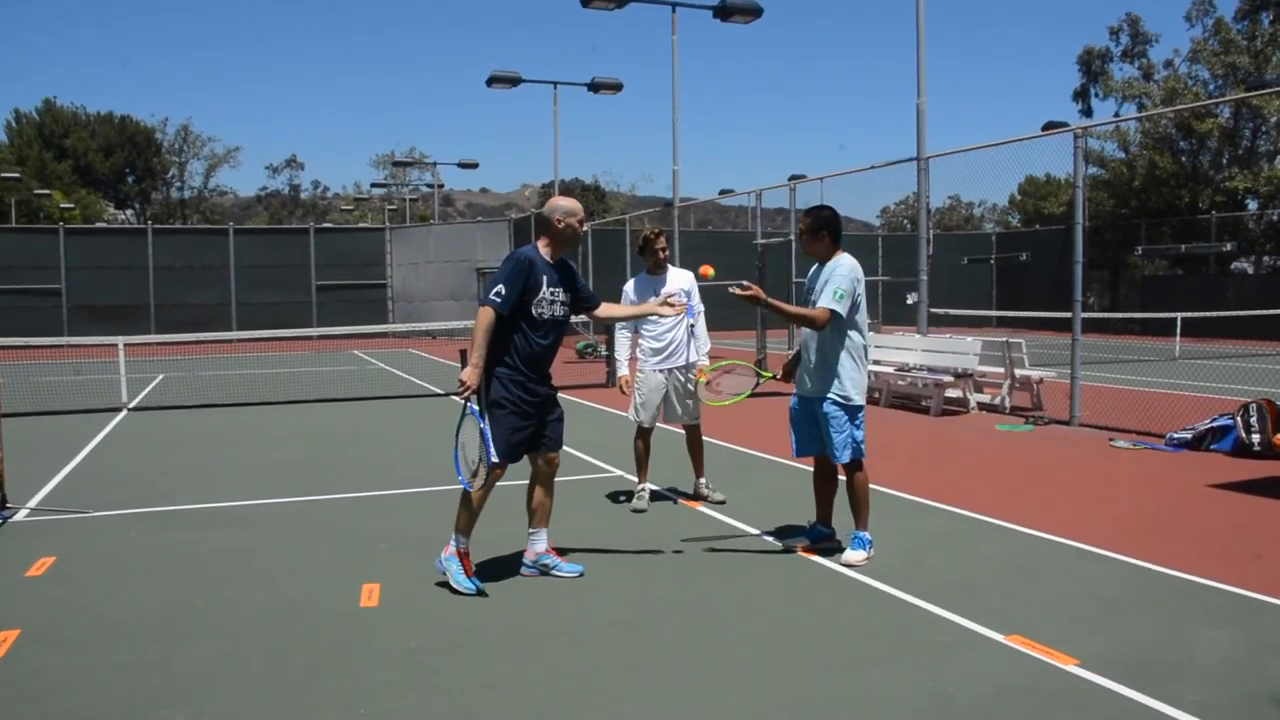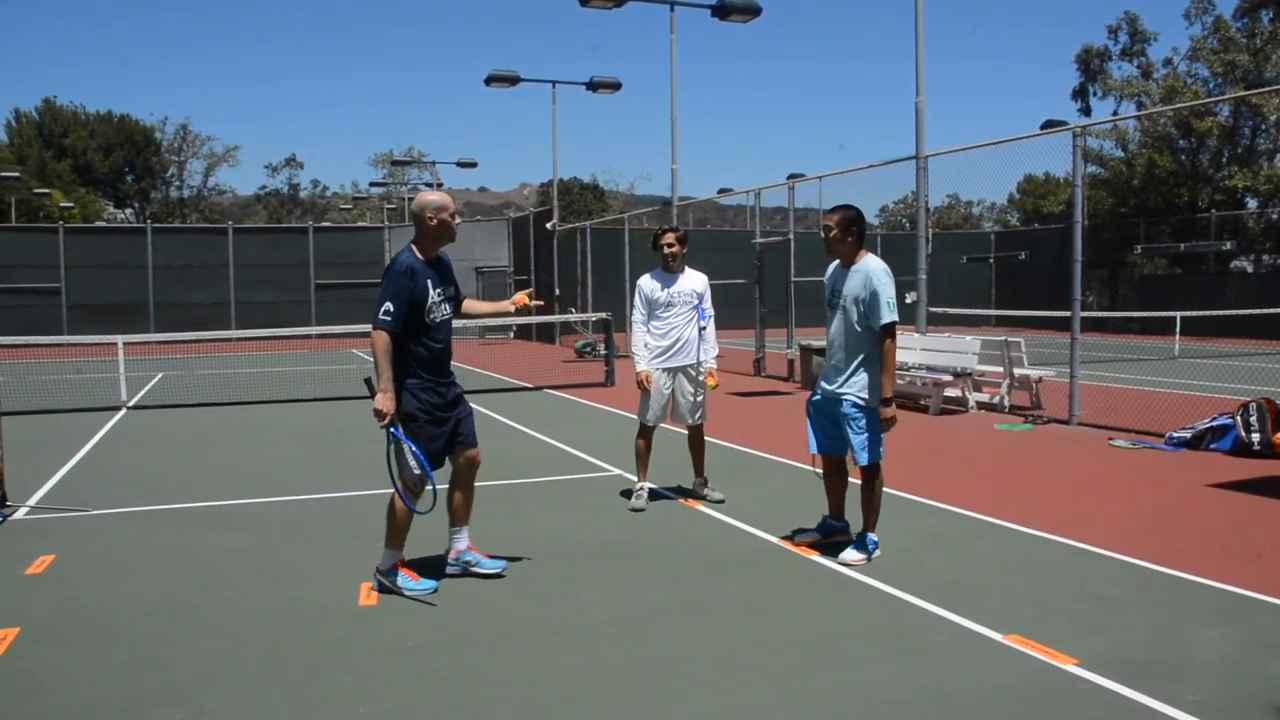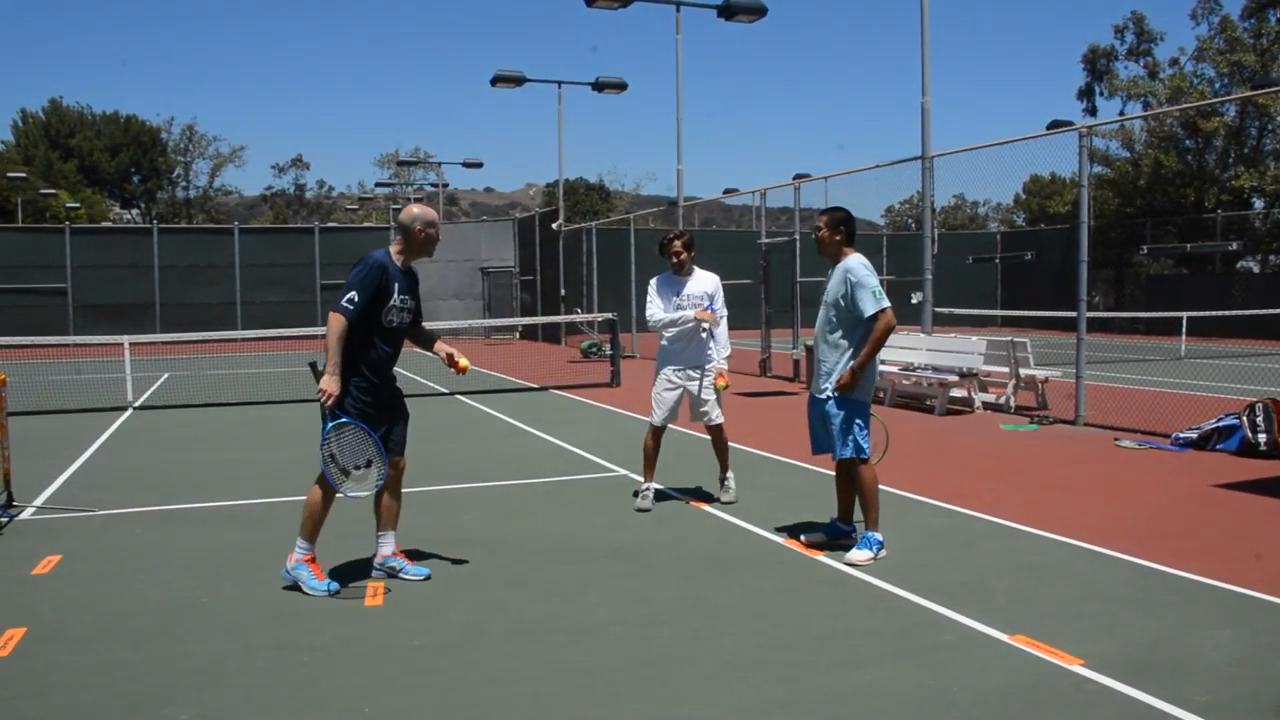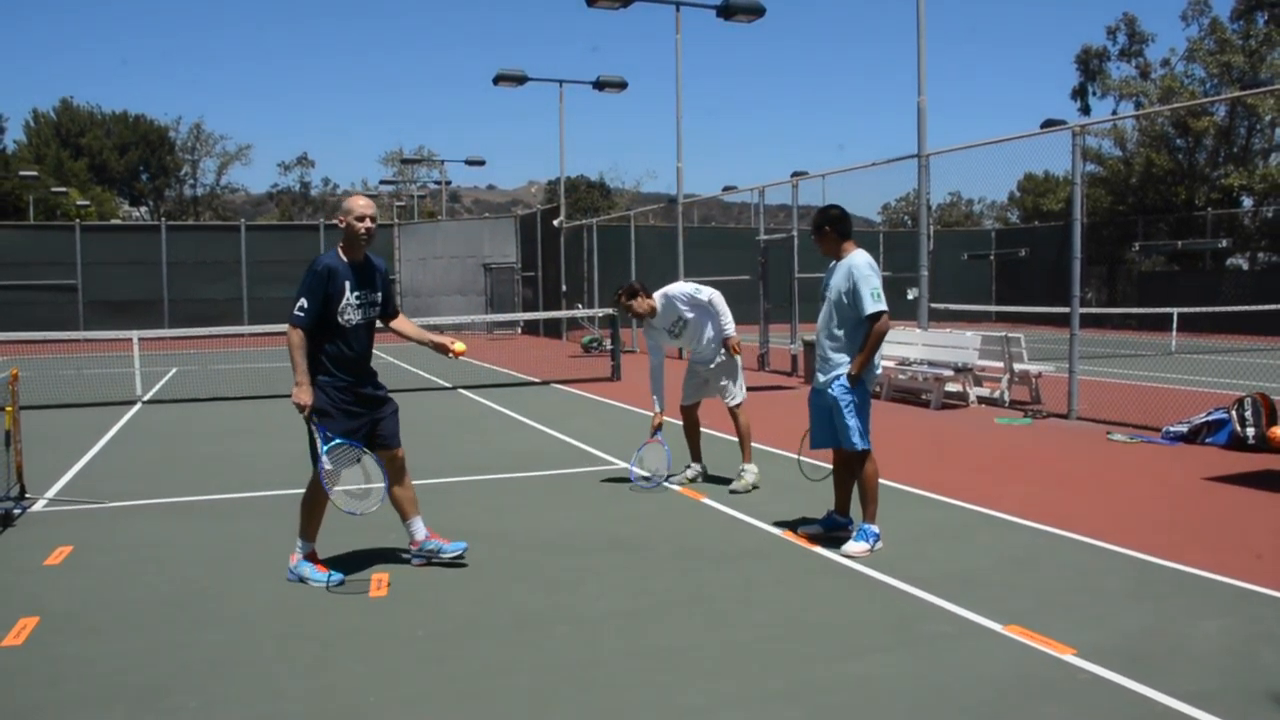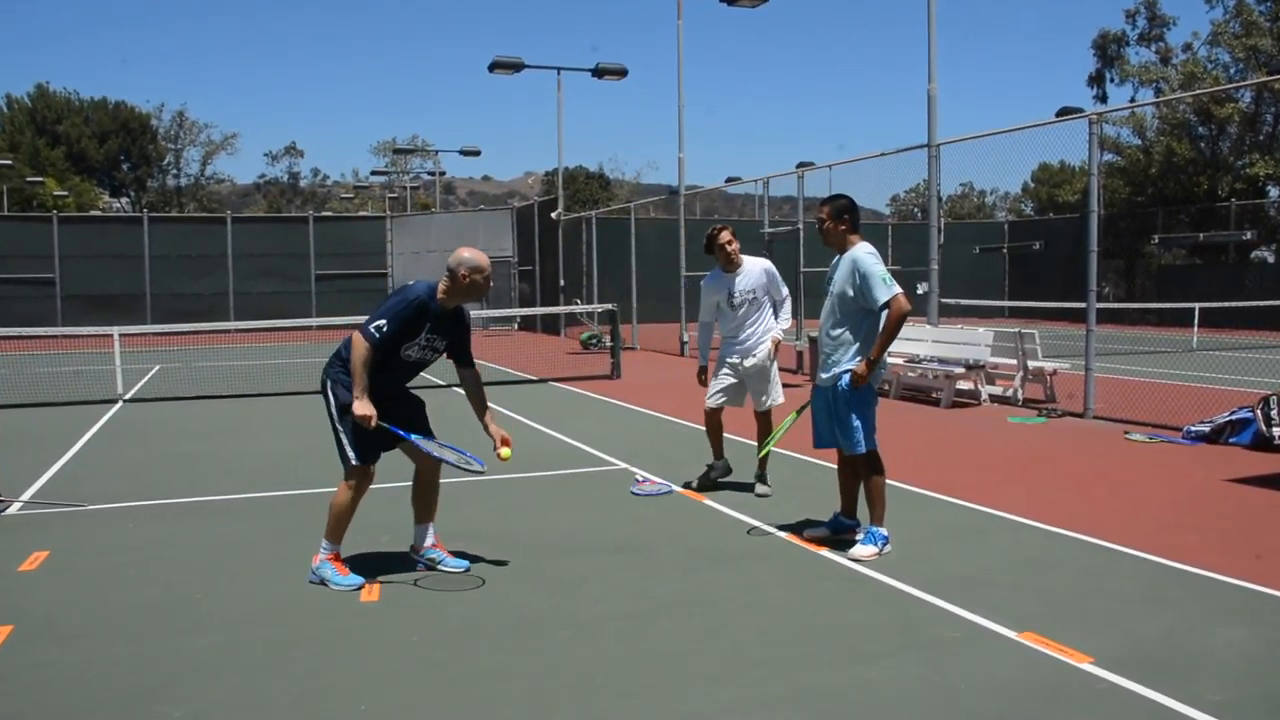
dt=1s
person 1, frame 1
left shoulder: (567, 272)
right shoulder: (523, 260)
left elbow: (599, 309)
right elbow: (488, 310)
left wrist: (650, 309)
right wrist: (474, 365)
left hip: (540, 386)
right hip: (506, 384)
left knee: (547, 463)
right knee: (491, 468)
left ankle: (537, 553)
right ankle: (454, 553)
person 1, frame 2
left shoulder: (441, 261)
right shoulder: (404, 268)
left elbow: (457, 303)
right elbow: (381, 330)
left wrist: (504, 307)
right wrist: (385, 391)
left hip: (445, 384)
right hip: (415, 391)
left knee: (468, 459)
right knee: (414, 478)
left ankle: (460, 550)
right ankle: (391, 567)
person 1, frame 3
left shoulder: (410, 275)
right shoulder: (374, 266)
right elbow: (338, 317)
left wrist: (441, 348)
right wrist: (332, 374)
left hip: (383, 386)
right hip: (351, 388)
left knee: (394, 467)
left ankle: (386, 555)
right ankle: (300, 560)
person 1, frame 4
left shoulder: (377, 268)
right shoulder: (324, 269)
left elbow: (391, 317)
right elbow: (297, 327)
left wrist: (432, 340)
right wrist: (302, 383)
left hip: (366, 385)
right hip: (329, 389)
left knee: (395, 459)
left ankle: (421, 540)
right ankle: (302, 558)
person 1, frame 5
left shoulder: (458, 318)
right shoulder: (414, 298)
left elbow: (468, 373)
right elbow: (361, 339)
left wrist: (490, 425)
right wrist: (361, 399)
left hip: (389, 387)
right hip: (349, 381)
left knee: (430, 458)
right knee: (360, 474)
left ankle: (424, 547)
right ankle: (325, 559)
person 2, frame 1
left shoulder: (844, 269)
right shoulder: (817, 269)
left elbow: (819, 319)
left wrist: (766, 301)
right wrist: (796, 360)
left hip: (839, 388)
right hip: (811, 385)
left knee: (850, 461)
right knee: (821, 460)
left ankle: (862, 536)
right ankle: (823, 529)
person 2, frame 2
left shoulder: (875, 272)
right shoulder: (833, 271)
left elbow: (887, 338)
left wrist: (886, 397)
left hip: (862, 391)
right hip: (829, 386)
left knee: (867, 462)
right knee: (830, 457)
left ankle: (868, 538)
right ankle: (835, 523)
person 2, frame 3
left shoulder: (856, 268)
right shoulder: (835, 270)
left elbow: (886, 320)
left wrist: (856, 369)
left hip: (845, 386)
right hip: (825, 385)
left knee: (857, 458)
right knee: (841, 458)
left ankle: (873, 536)
right ankle: (843, 525)
person 2, frame 4
left shoulder: (859, 266)
right shoulder: (835, 267)
left elbow: (881, 322)
left wrist: (855, 370)
left hip: (847, 379)
right hip: (826, 376)
left knee: (858, 450)
right knee: (839, 450)
left ankle: (870, 529)
right ankle: (840, 518)
person 2, frame 5
left shoulder: (863, 258)
right shoulder: (839, 260)
left elbow: (900, 307)
left wrist: (871, 361)
left hip: (851, 376)
right hip: (829, 374)
left knee: (863, 452)
right knee: (843, 451)
left ankle: (878, 532)
right ankle: (847, 520)
person 3, frame 1
left shoulder: (686, 278)
right shoulder: (633, 287)
left elbow: (698, 318)
right elbow: (625, 330)
left wrist: (703, 357)
right wrist: (622, 369)
left hip: (685, 364)
right hip: (650, 367)
left knee: (692, 425)
right knee: (644, 427)
left ankle: (700, 483)
right ankle: (642, 488)
person 3, frame 2
left shoulder: (699, 280)
right shoulder: (646, 283)
left elbow: (707, 322)
right elbow: (638, 325)
left wrist: (710, 361)
right wrist: (640, 365)
left hip: (691, 364)
right hip: (656, 365)
left knee: (696, 425)
right knee: (647, 425)
left ankle: (700, 482)
right ankle: (641, 486)
person 3, frame 3
left shoulder: (711, 281)
right shoulder: (658, 284)
left elbow: (721, 323)
right elbow: (653, 319)
left wrist: (722, 362)
right wrist: (692, 315)
left hip: (704, 366)
right hip: (669, 367)
left knee: (716, 425)
right knee: (656, 427)
left ankle: (726, 478)
right ankle: (647, 487)
person 3, frame 4
left shoulder: (673, 293)
right shoulder: (650, 330)
left elbow: (714, 296)
right elbow: (656, 368)
left wrist: (730, 332)
right wrist: (658, 410)
left hip: (723, 351)
right hip: (698, 360)
left knee: (735, 407)
right knee: (687, 409)
left ankle: (748, 468)
right ankle: (697, 466)
person 3, frame 5
left shoulder: (763, 268)
right shoulder: (710, 284)
left elbow: (783, 299)
right elbow: (706, 323)
left wrist: (779, 332)
right wrist: (703, 361)
left hip: (762, 353)
right hip: (730, 356)
left knee: (764, 415)
right knee: (711, 410)
left ankle: (761, 474)
right ankle: (718, 464)
